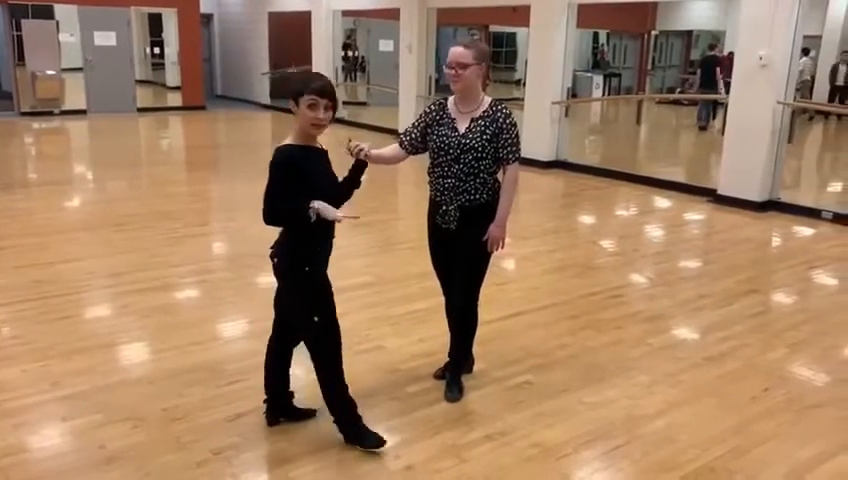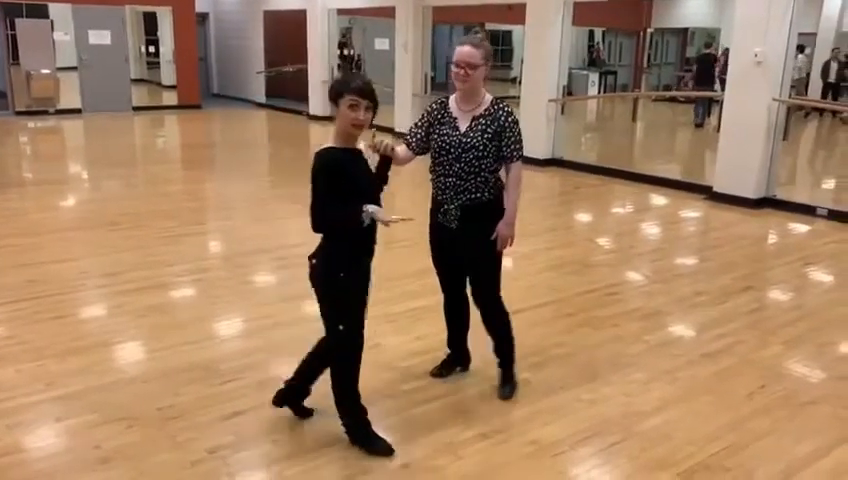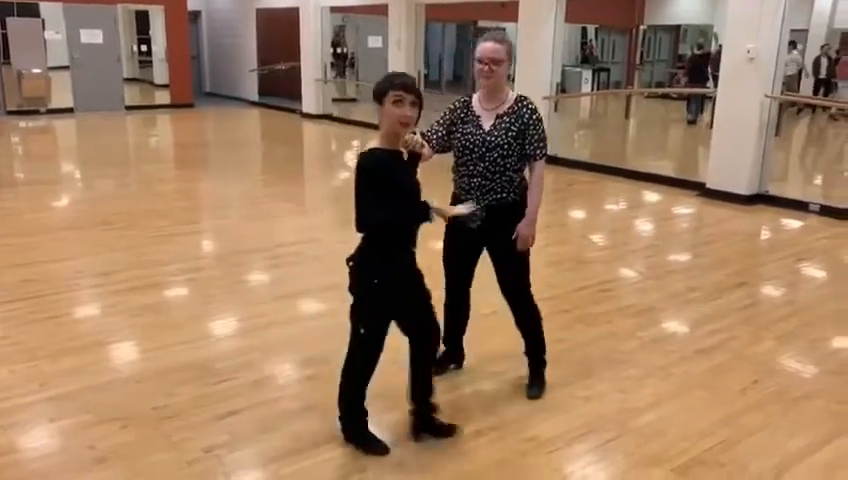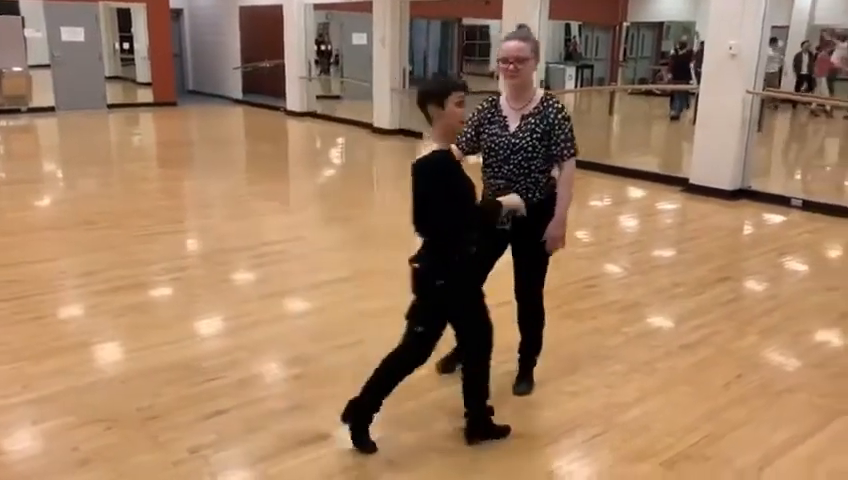
dt=0.3s
person 1, frame 1
left shoulder: (318, 154)
right shoulder: (286, 157)
left elbow: (333, 198)
right elbow: (272, 213)
left wrist: (359, 166)
right wrist: (311, 209)
left hip: (307, 258)
right hip: (299, 261)
left knee: (287, 331)
right knee: (325, 338)
left ankle: (278, 404)
right ankle: (349, 424)
person 1, frame 2
left shoulder: (356, 155)
right shoulder: (328, 160)
right elbow: (321, 220)
left wrist: (385, 162)
right wrist: (366, 214)
left hip: (356, 263)
right hip: (337, 266)
left knee: (340, 338)
right knee: (347, 345)
left ankle: (291, 392)
right ankle: (357, 428)
person 1, frame 3
left shoulder: (399, 157)
right shoulder: (372, 162)
right elbow: (370, 221)
left wrist: (415, 159)
right wrist: (427, 210)
left hip: (403, 265)
right hip: (376, 270)
left knee: (427, 338)
right knee: (365, 349)
left ankle: (424, 418)
right ankle: (353, 425)
person 1, frame 4
left shoulder: (444, 159)
right shoulder: (433, 166)
right elbow: (437, 224)
right wrist: (498, 205)
left hip: (457, 269)
right hip: (440, 273)
left knee: (478, 338)
right knee: (416, 349)
left ankle: (478, 421)
right ankle: (358, 414)
person 2, frame 1
left shoulder: (499, 116)
right shoulder: (435, 112)
left elbow: (510, 171)
right elbow: (401, 150)
left wrist: (500, 221)
right wrist: (369, 154)
left hip: (478, 218)
right hip: (440, 216)
left knee: (465, 296)
right knee: (450, 292)
left ankle: (457, 369)
right ankle: (460, 356)
person 2, frame 2
left shoulder: (500, 114)
right shoulder: (437, 111)
left elbow: (514, 168)
right elbow: (407, 152)
left wrist: (509, 219)
right wrist: (389, 151)
left hip: (482, 216)
right hip: (443, 214)
left knee: (486, 294)
right knee: (451, 291)
left ankle: (506, 366)
right ankle: (457, 353)
person 2, frame 3
left shoulder: (525, 111)
right shoulder: (460, 109)
left elbow: (537, 168)
right elbow: (428, 148)
left wrist: (529, 219)
left hip: (506, 217)
right hip: (463, 213)
left knee: (517, 294)
right knee: (455, 288)
left ankle: (537, 367)
right ankle: (452, 351)
person 2, frame 4
left shoulder: (552, 110)
right shoulder: (488, 108)
left elbow: (567, 167)
right elbow: (459, 150)
left wrist: (559, 218)
left hip: (534, 216)
left knee: (528, 294)
left ankle: (526, 366)
right ankle: (464, 348)
